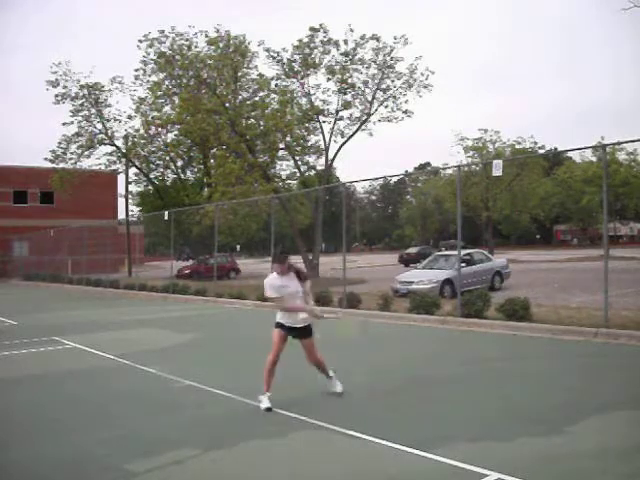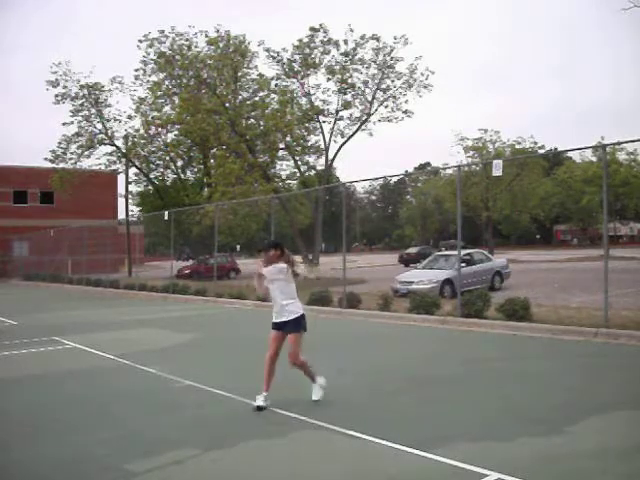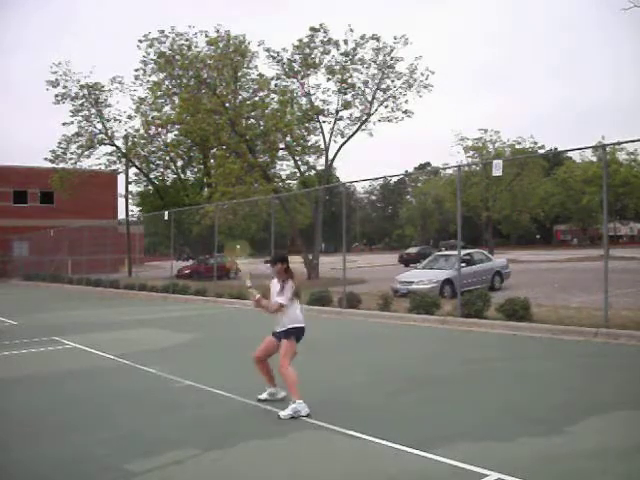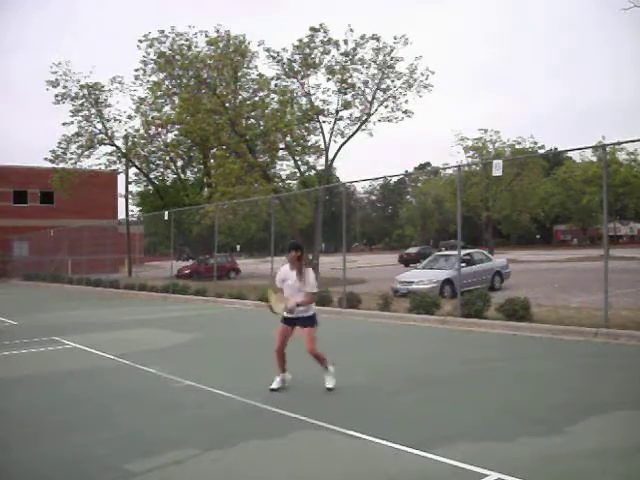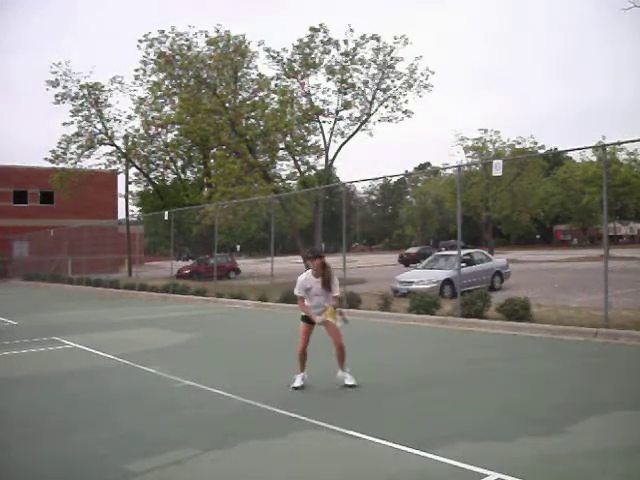
dt=0.3s
person 1, frame 1
left shoulder: (297, 275)
right shoulder: (270, 281)
left elbow: (307, 294)
right elbow: (281, 306)
left wrist: (310, 309)
right wrist: (305, 308)
left hip: (302, 323)
right hip: (283, 322)
left knee: (314, 360)
right knee: (273, 357)
left ankle: (329, 376)
right ankle: (265, 395)
person 1, frame 2
left shoulder: (281, 268)
right shoulder: (271, 272)
left elbow: (259, 270)
right elbow: (262, 290)
left wrist: (260, 266)
left hip: (294, 317)
right hip: (279, 318)
left knee: (294, 360)
right knee: (271, 356)
left ankle: (316, 381)
right ankle: (264, 395)
person 1, frame 3
left shoulder: (288, 285)
right shoulder: (274, 283)
left elbow: (275, 309)
right elbow: (270, 306)
left wrist: (260, 302)
right wrist: (259, 302)
left hip: (293, 328)
right hip: (281, 328)
left knee: (284, 365)
right knee: (258, 357)
left ankle: (298, 405)
right ankle: (274, 390)
person 1, frame 4
left shoulder: (308, 273)
right shoulder: (283, 271)
left elbow: (312, 298)
right elbow: (281, 292)
left wrist: (296, 304)
right wrist: (286, 303)
left hip: (306, 315)
right hip: (289, 315)
left knee: (311, 350)
right knee: (279, 348)
left ankle: (328, 369)
right ankle: (283, 376)
person 1, frame 5
left shoulder: (331, 277)
right shoulder: (303, 279)
left elbow: (335, 299)
right elbow: (300, 302)
right wrist: (314, 317)
right hip: (308, 314)
left knee: (339, 344)
right knee: (302, 347)
left ankle: (343, 372)
right ankle: (302, 374)
